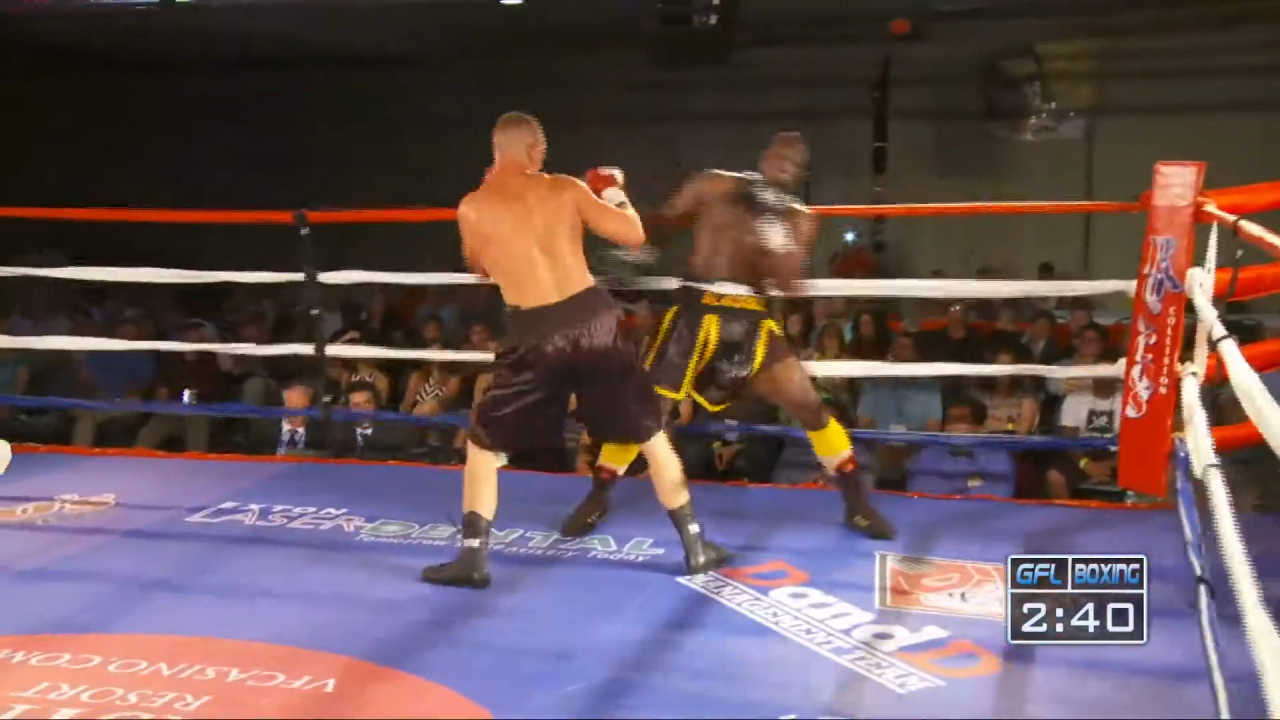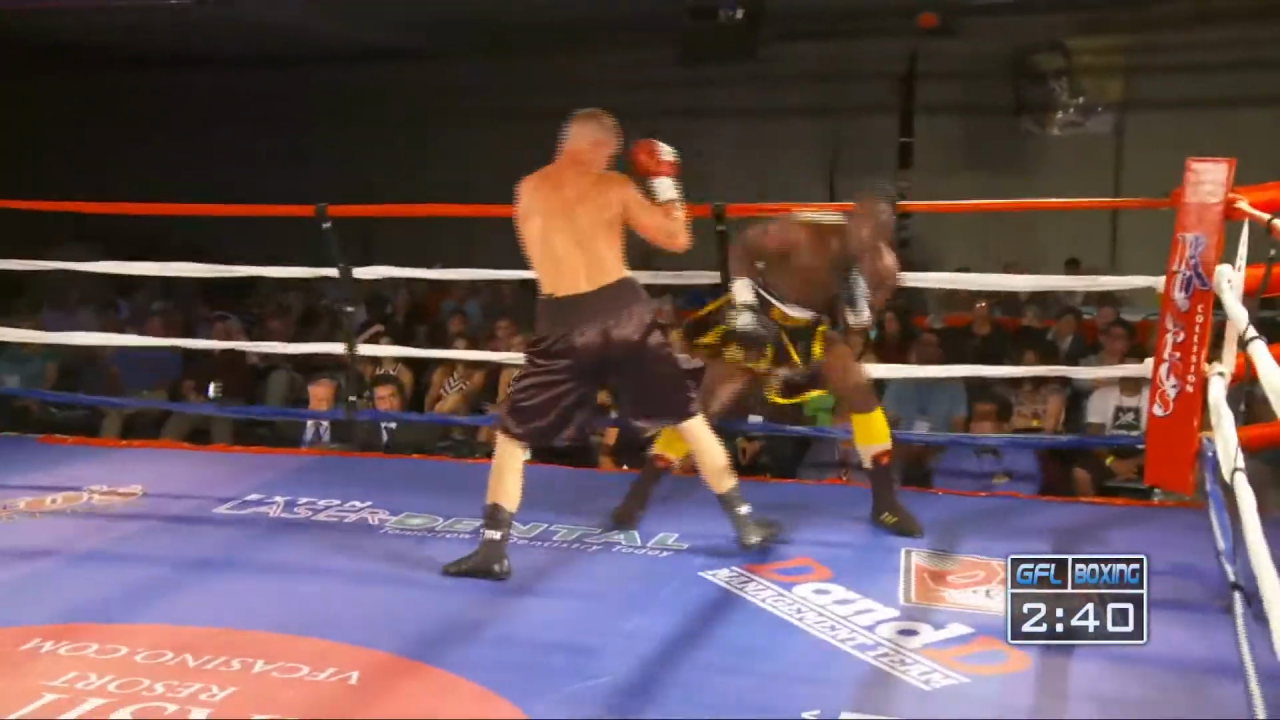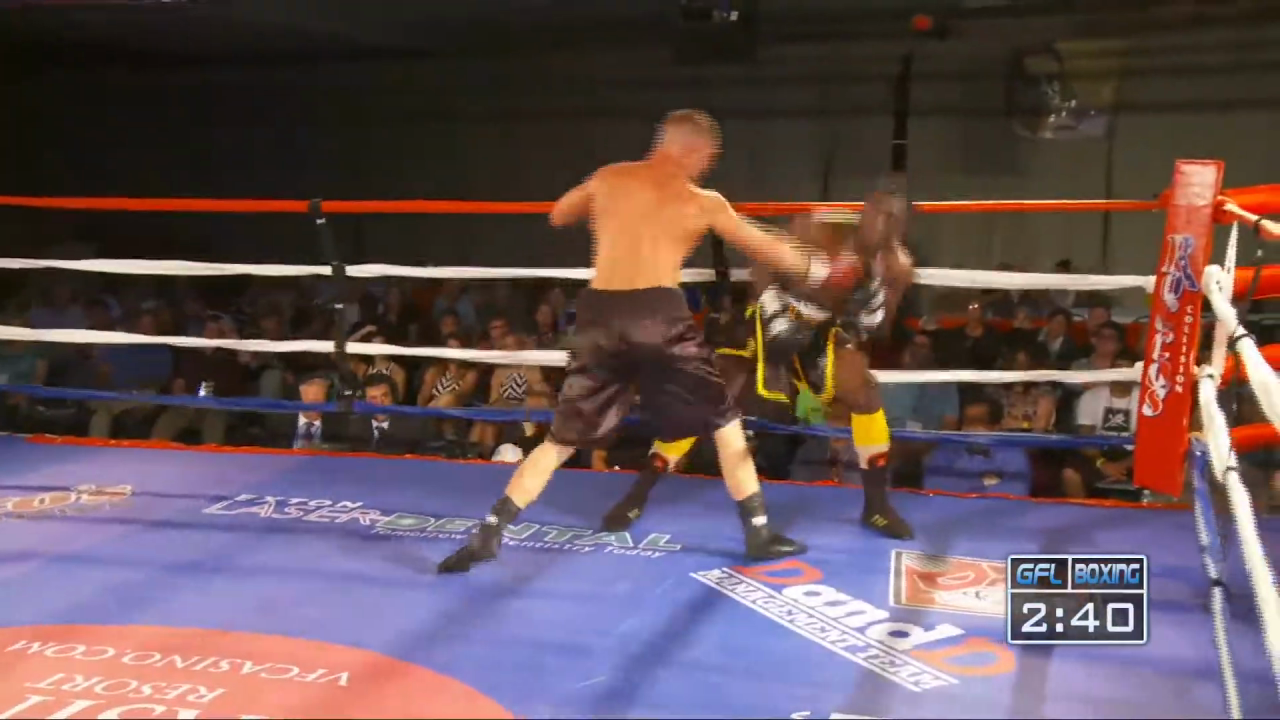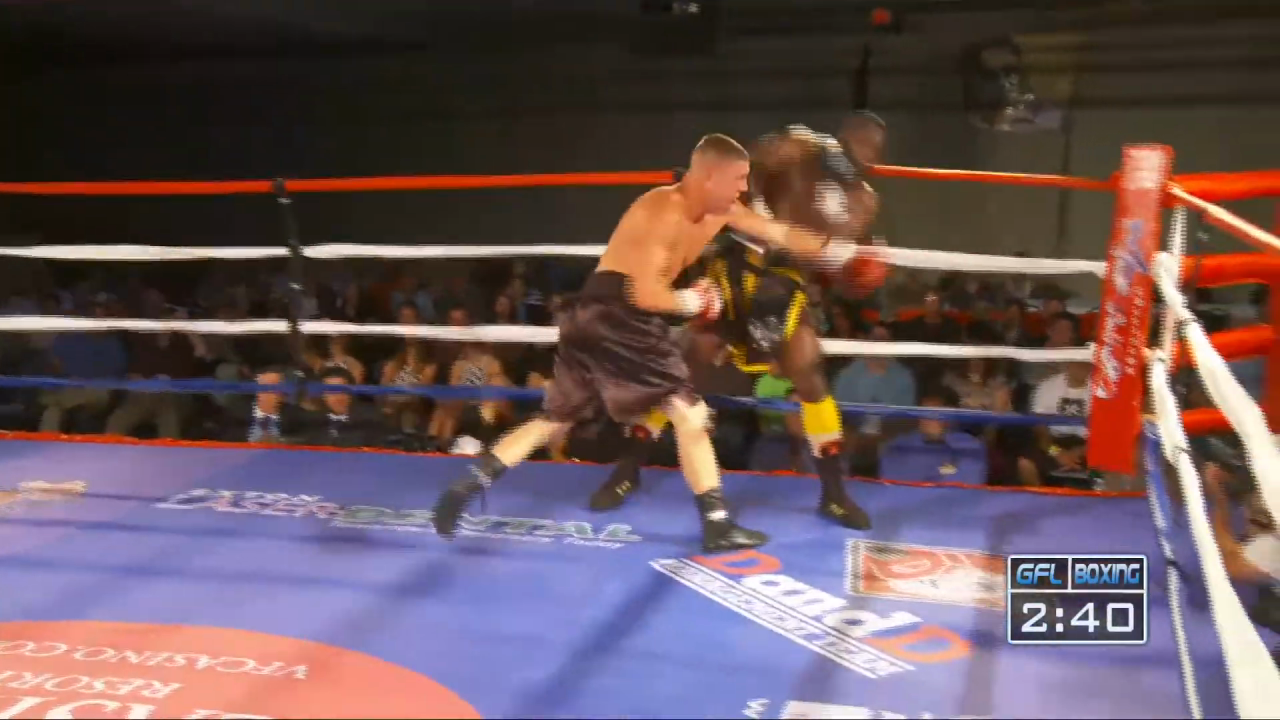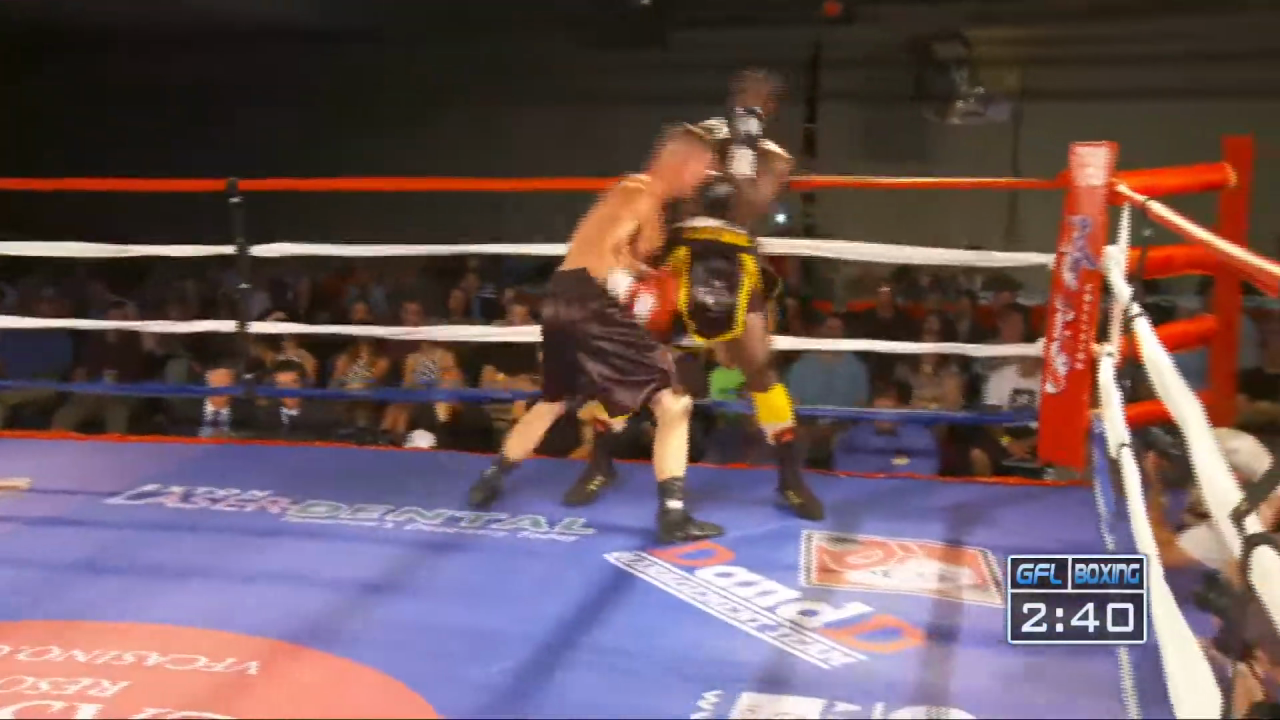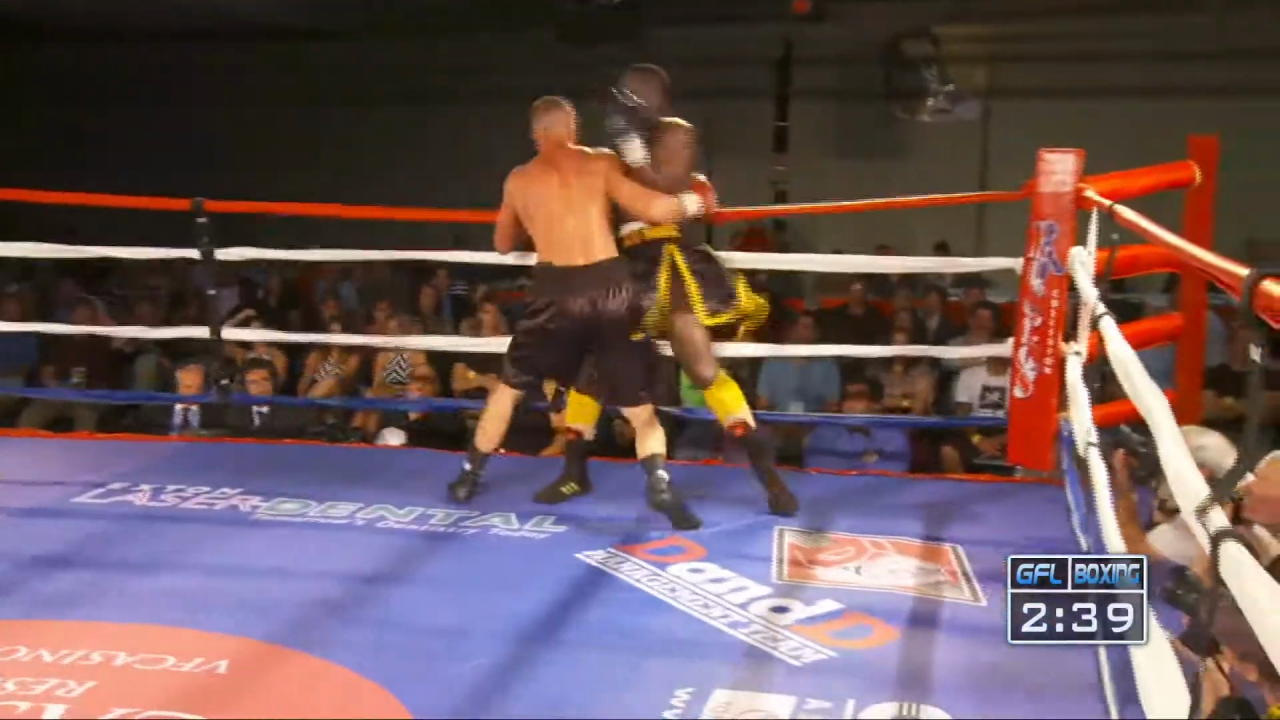
dt=0.2s
person 1, frame 1
left shoulder: (471, 210)
right shoulder: (566, 189)
right elbow: (634, 236)
right wrist: (612, 191)
left hip: (533, 335)
right hip: (592, 320)
left knee: (482, 444)
right knee: (652, 434)
left ankle: (471, 557)
right ankle: (696, 544)
person 1, frame 2
left shoulder: (528, 190)
right shoulder: (613, 187)
right elbow: (677, 241)
right wrist: (664, 181)
left hip: (562, 324)
right hip: (622, 312)
left knee: (512, 436)
right knee: (691, 420)
left ankle: (492, 551)
right ankle: (746, 523)
person 1, frame 3
left shoulder: (609, 177)
right shoulder: (702, 202)
left elbow: (559, 216)
right elbow: (770, 249)
right wrist: (823, 270)
left hip: (601, 325)
right hip: (659, 321)
left knee: (560, 440)
right knee: (725, 425)
left ankle: (487, 533)
right ankle: (760, 533)
person 1, frame 4
left shoulder: (716, 207)
right shoulder: (661, 212)
left elbow: (773, 232)
right elbow: (643, 296)
left wrist: (830, 250)
right wrist: (694, 300)
left hip: (595, 315)
right hip: (607, 310)
left knee: (556, 420)
right knee: (689, 413)
left ankle: (469, 484)
right ankle: (716, 525)
person 1, frame 5
left shoulder: (641, 193)
right shoulder: (641, 197)
right elbow: (600, 253)
left wrist: (642, 270)
right wrist: (632, 294)
left hip: (566, 302)
right hip: (592, 303)
left knee: (554, 401)
right knee: (671, 402)
left ankle: (489, 482)
right ankle: (672, 515)
person 1, frame 6
left shoulder: (518, 180)
right shoulder: (597, 162)
left elbow: (503, 244)
right elbow: (656, 208)
right wrist: (694, 202)
left hip: (557, 291)
right hip: (611, 287)
left knee: (509, 386)
right knee: (639, 404)
left ankle: (467, 478)
right ankle: (661, 487)
person 2, frame 1
left shoulder: (798, 217)
right shoulder: (714, 186)
left elbow: (788, 280)
right elbow: (665, 218)
left wrist: (769, 219)
left hip: (750, 321)
right hip: (695, 314)
left knee: (809, 406)
left ankle: (858, 504)
right ankle: (596, 499)
person 2, frame 2
left shoulder: (884, 266)
right shoulder: (803, 231)
left elbow: (869, 326)
right elbow: (743, 246)
left wrist: (860, 305)
right wrist: (741, 304)
left hip: (810, 327)
right hip: (762, 315)
left knee: (860, 390)
right knee: (709, 402)
left ankle: (886, 502)
right ankle: (640, 491)
person 2, frame 3
left shoulder: (898, 268)
right shoulder: (821, 231)
left elbow: (875, 329)
left wrist: (872, 308)
right wrist: (775, 316)
left hip: (821, 331)
right hip: (778, 321)
left knee: (863, 394)
left ankle: (878, 506)
right ankle: (639, 492)
person 2, frame 4
left shoulder: (863, 199)
right shoulder: (797, 145)
left wrist: (835, 184)
left hip: (784, 286)
right hip: (734, 270)
left knee: (810, 378)
left ankle: (834, 493)
right ankle: (628, 468)
person 2, frame 5
left shoulder: (775, 159)
right shoulder: (705, 138)
left elbow: (747, 210)
left wrist: (741, 154)
left hip: (730, 265)
right hip: (680, 258)
left knee: (759, 369)
left ankle: (791, 481)
right ankle: (601, 464)
person 2, frame 6
left shoulder: (675, 132)
right shoulder: (626, 144)
left elbow: (663, 189)
left wrist: (629, 138)
left hip: (667, 259)
right hip: (622, 261)
left knee: (703, 368)
right knee: (590, 363)
left ankle: (764, 466)
right ankle: (575, 470)
